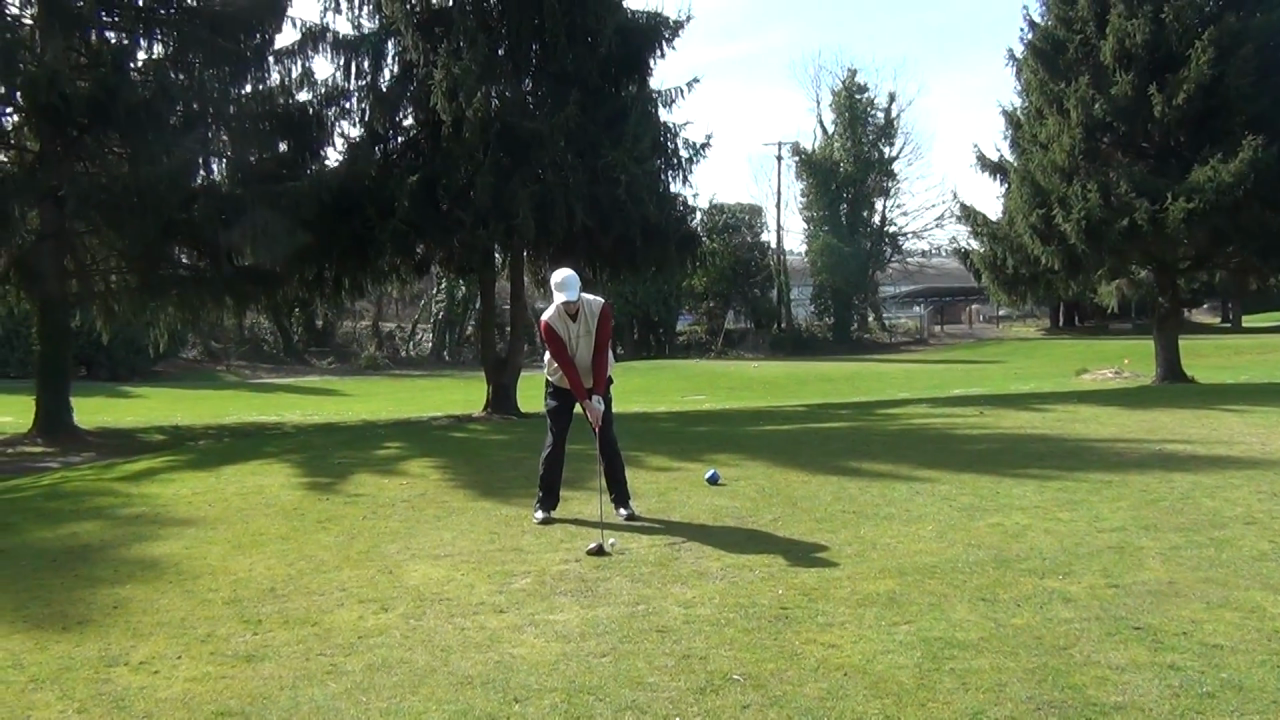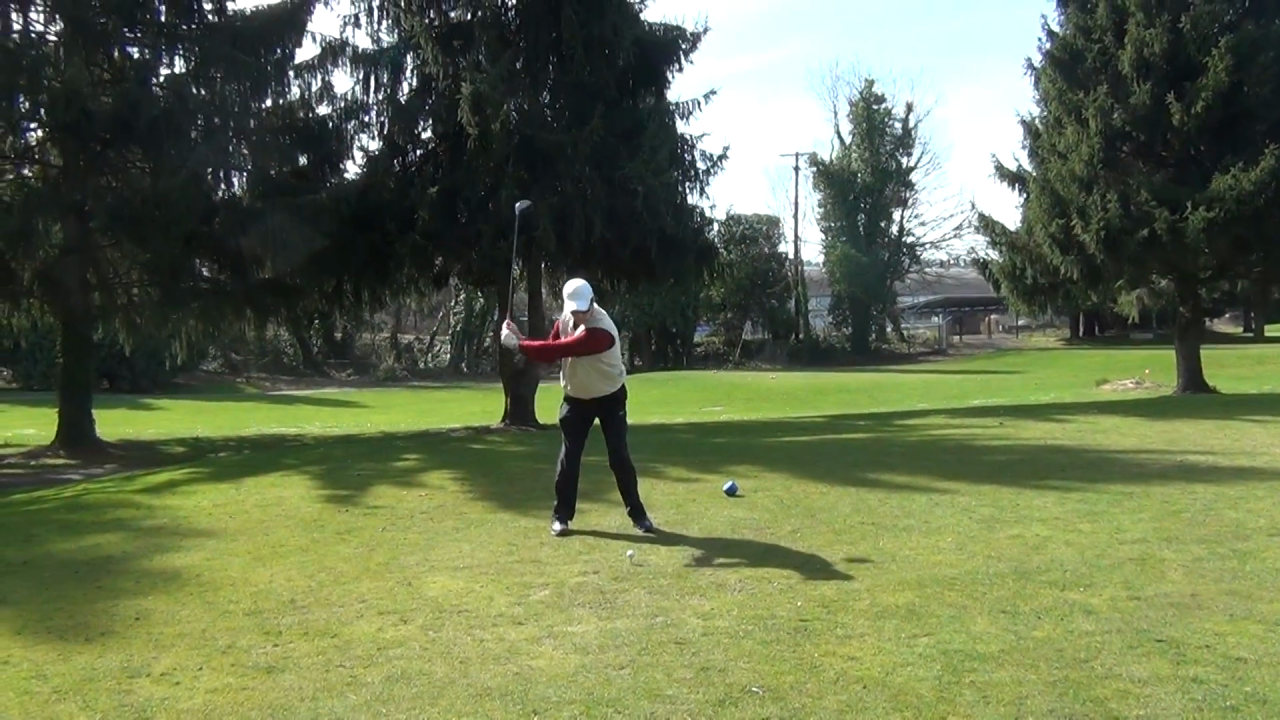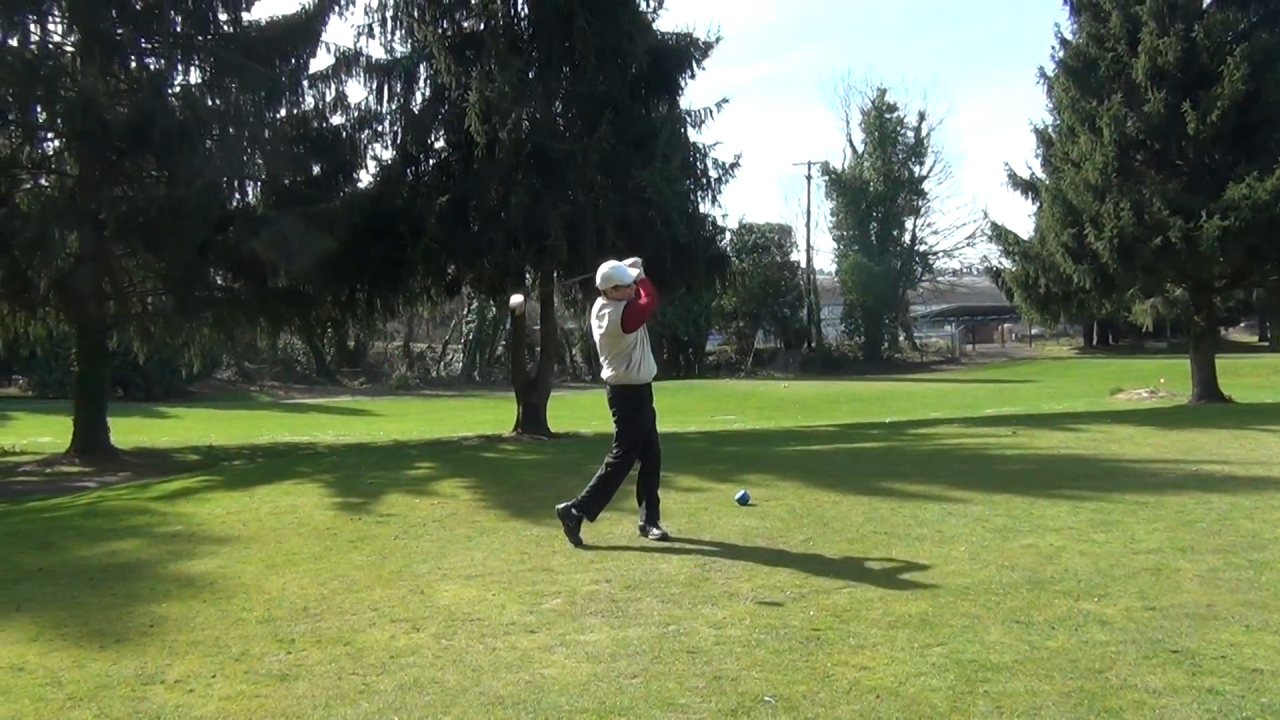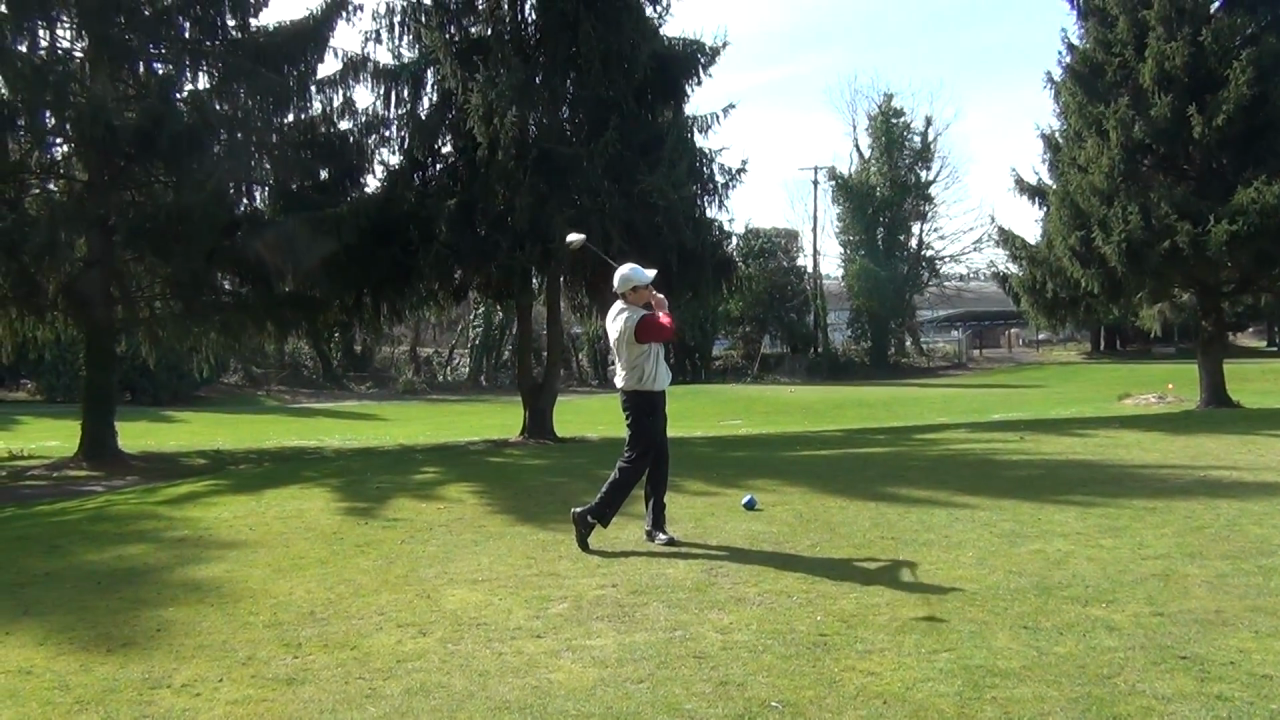
dt=1s
person 1, frame 1
left shoulder: (599, 308)
right shoulder: (548, 321)
left elbow: (600, 354)
right elbow: (566, 365)
left wrist: (597, 396)
right wrist: (585, 402)
left hip: (596, 382)
right hip: (561, 385)
left knee: (607, 440)
right knee: (555, 441)
left ankle: (622, 501)
right ankle: (545, 503)
person 1, frame 2
left shoulder: (601, 332)
right shoulder: (565, 319)
left elbow: (555, 350)
right elbow: (551, 351)
left wrist: (517, 345)
right wrist: (520, 339)
left hip: (610, 398)
right hip: (576, 398)
left knee: (619, 457)
right knee: (569, 457)
left ankle: (637, 513)
right ankle: (561, 515)
person 1, frame 3
left shoulder: (604, 305)
right shoulder: (623, 313)
left elbow: (640, 299)
right elbow: (649, 301)
left wrist: (636, 275)
right wrist: (642, 277)
left hip: (634, 389)
right hip: (629, 393)
left knee: (651, 456)
right knee: (622, 458)
left ankle: (649, 520)
right ankle: (575, 510)
person 1, frame 4
left shoulder: (619, 311)
right shoulder: (638, 321)
left elbow: (656, 330)
right elbow: (668, 331)
left wrist: (655, 309)
right wrist: (663, 309)
left hip: (644, 394)
right hip: (643, 397)
left knee: (658, 460)
right knee: (634, 462)
left ankle: (655, 524)
right ankle: (590, 515)
